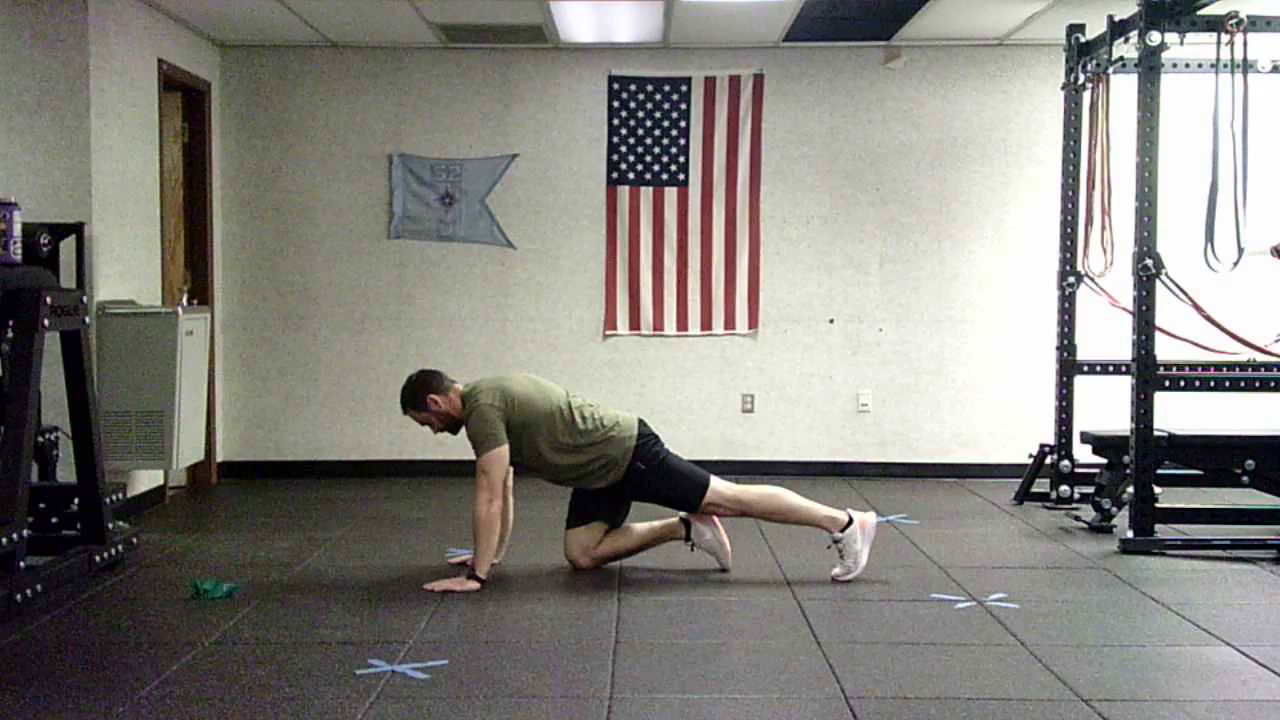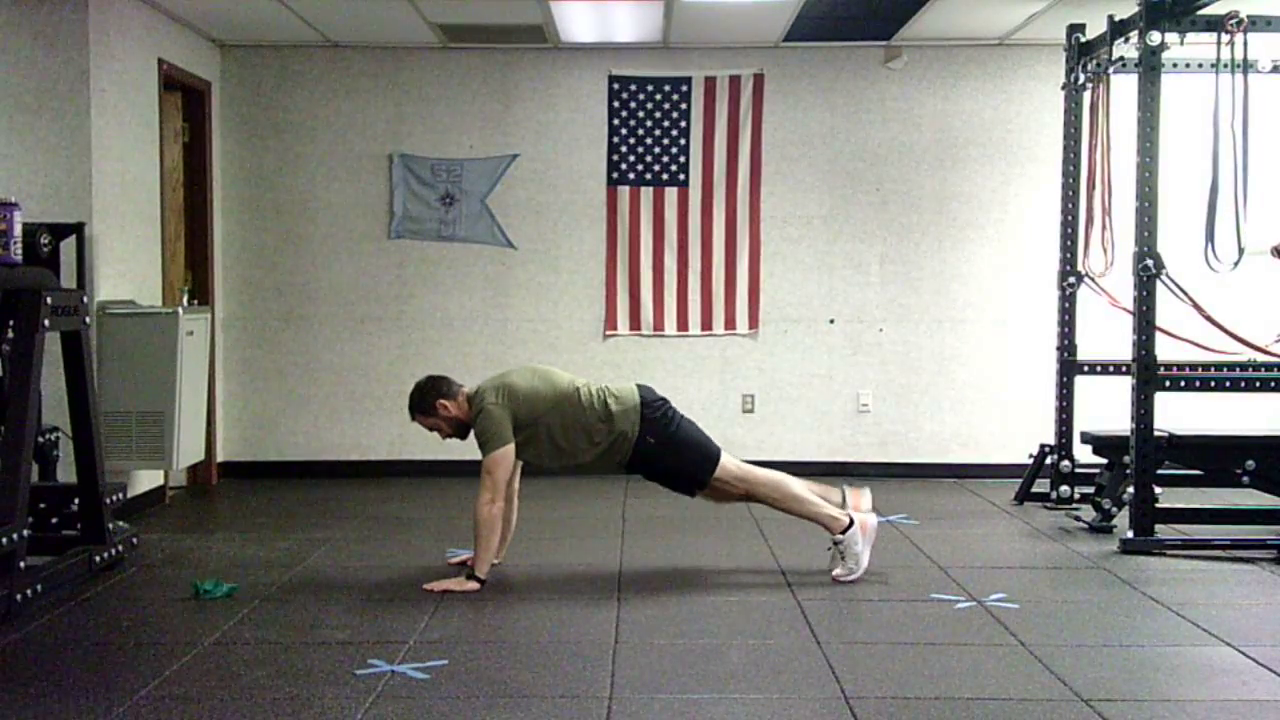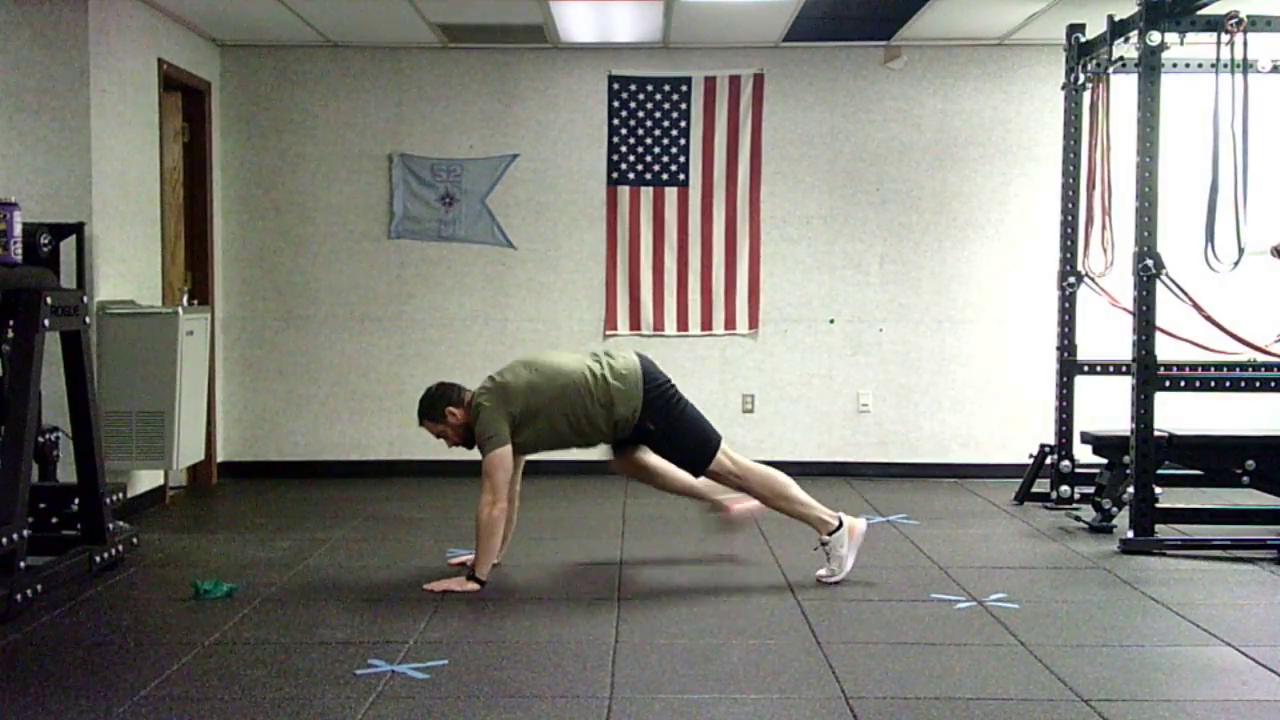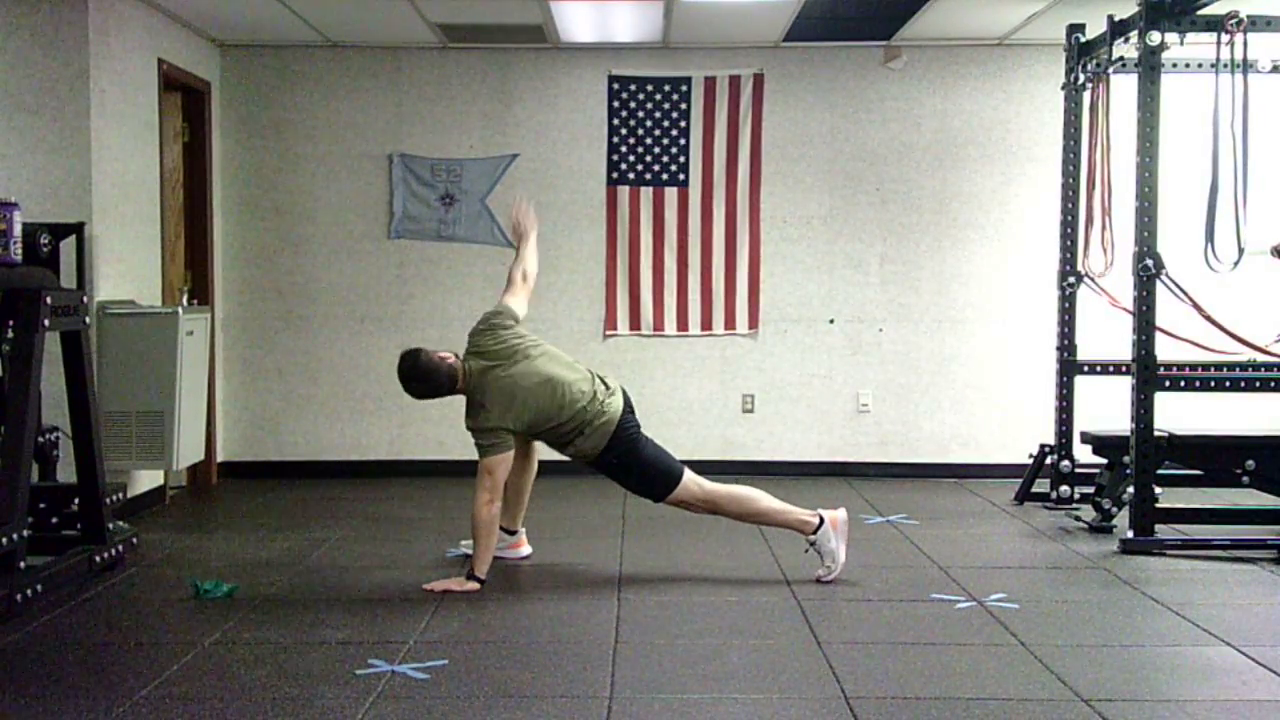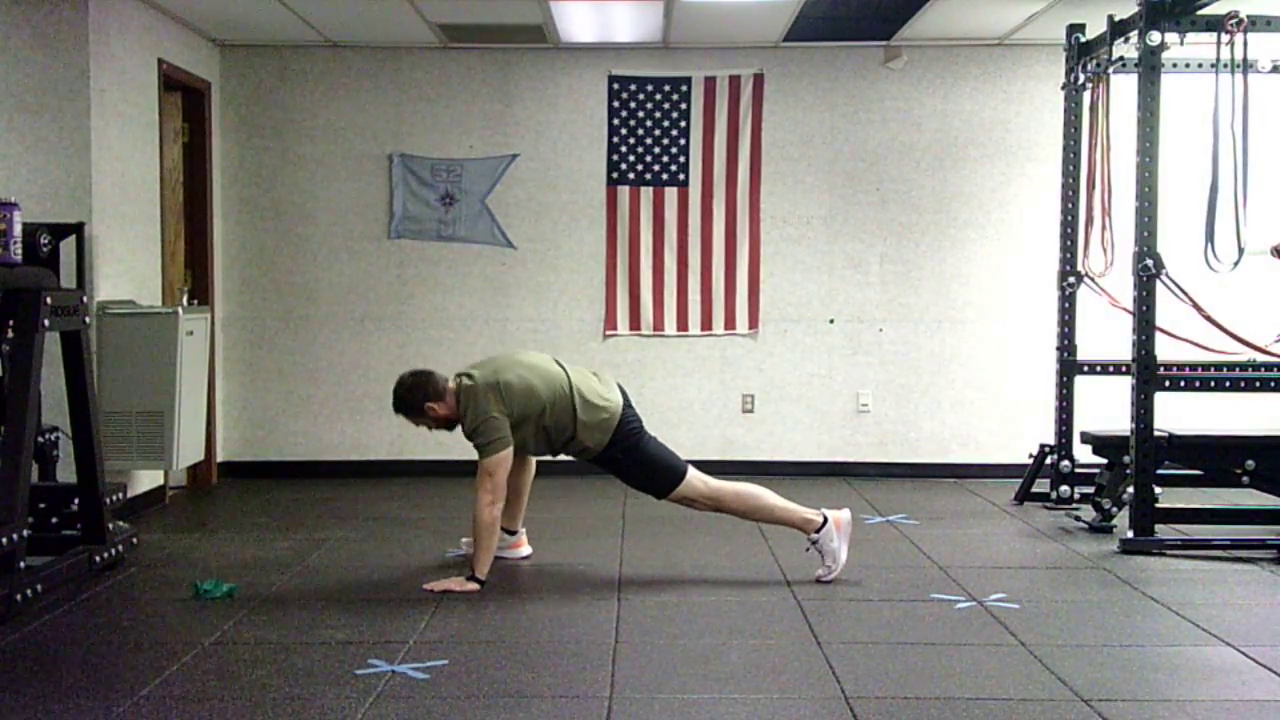
dt=1s
person 1, frame 1
left shoulder: (481, 410)
right shoulder: (491, 397)
left elbow: (489, 497)
right elbow: (504, 489)
left wrist: (475, 575)
right wrist: (492, 553)
left hip: (626, 454)
right hip: (608, 463)
left knee: (727, 499)
right knee: (582, 556)
left ankle: (845, 523)
right ankle: (687, 528)
person 1, frame 2
left shoulder: (489, 410)
right shoulder: (498, 401)
left elbow: (492, 498)
right elbow: (509, 491)
left wrist: (476, 576)
right wrist: (493, 553)
left hip: (639, 426)
right hip: (633, 428)
left knee: (735, 480)
right knee: (723, 486)
left ankle: (846, 526)
right ankle: (842, 501)
person 1, frame 3
left shoulder: (488, 413)
right shoulder: (500, 402)
left elbow: (494, 500)
right elbow: (510, 490)
left wrist: (476, 576)
right wrist: (492, 553)
left hip: (636, 398)
right hip: (627, 378)
left knee: (729, 468)
right knee: (627, 461)
left ankle: (835, 527)
right ankle: (727, 502)
person 1, frame 4
left shoulder: (490, 415)
right shoulder: (488, 338)
left elbow: (488, 498)
right elbow: (523, 281)
left wrist: (475, 577)
right wrist: (527, 233)
left hip: (608, 442)
right hip: (605, 396)
left knee: (703, 497)
left ankle: (817, 526)
right ankle: (511, 537)
person 1, frame 5
left shoulder: (481, 409)
right shoulder: (470, 378)
left elbow: (490, 494)
right elbow: (497, 475)
left wrist: (475, 576)
right wrist: (496, 527)
left hip: (607, 432)
right hip: (601, 399)
left knee: (703, 493)
left ankle: (820, 523)
right ankle: (512, 537)
